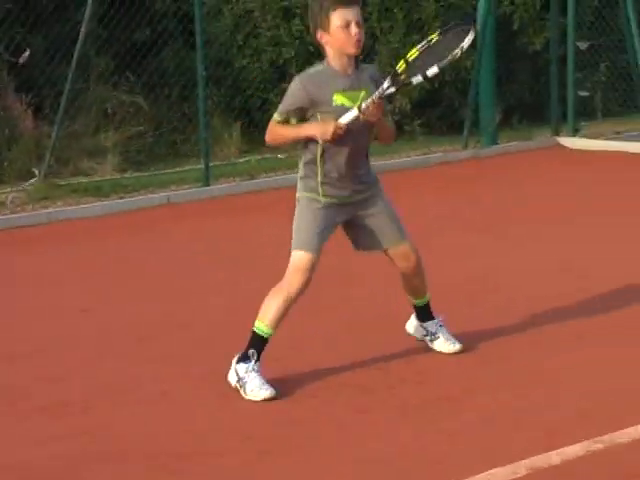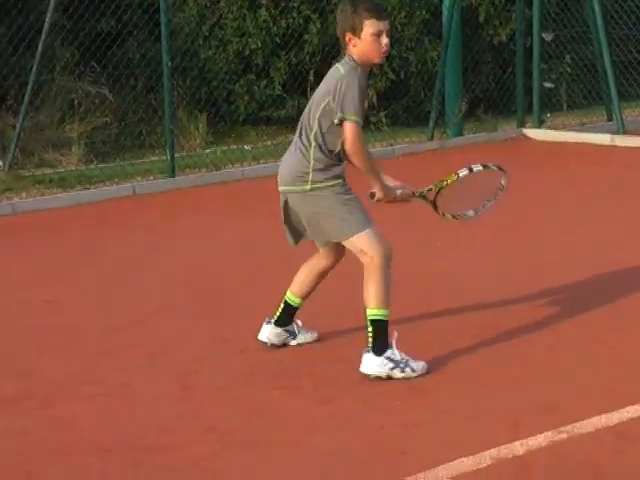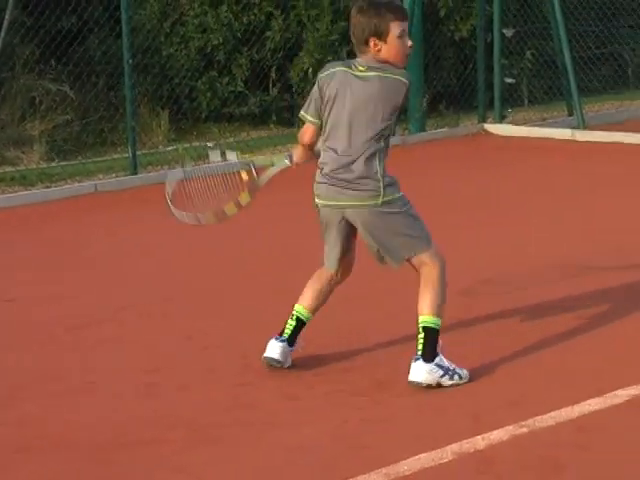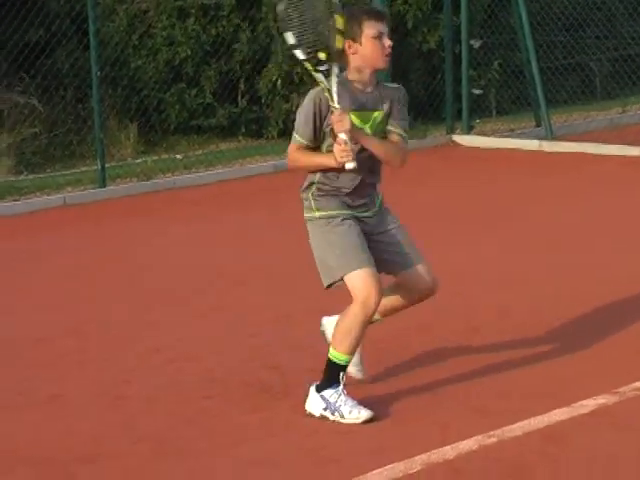
dt=0.7s
person 1, frame 1
left shoulder: (371, 77)
right shoulder: (307, 85)
left elbow: (388, 137)
right elbow: (272, 135)
left wrist: (378, 119)
right wrist: (313, 129)
left hip: (364, 190)
right hip: (319, 195)
left knee: (409, 260)
right knee: (298, 278)
left ankle: (424, 321)
right ankle: (246, 362)
person 1, frame 2
left shoulder: (346, 75)
right shoulder: (350, 78)
left elbow: (342, 145)
right elbow: (352, 145)
left wrist: (383, 181)
right wrist: (379, 184)
left hip: (298, 177)
right hip: (314, 181)
left knee: (330, 254)
right knee: (378, 254)
left ankle: (279, 325)
right ankle: (380, 353)
person 1, frame 3
left shoulder: (330, 76)
right shoulder: (398, 82)
left elbow: (306, 140)
left wrist: (304, 157)
left hip: (328, 193)
right hip: (373, 193)
left knee: (335, 271)
right knee: (432, 266)
left ankle: (282, 342)
right ankle: (427, 360)
person 1, frame 4
left shoulder: (392, 95)
right shoulder: (321, 98)
left elbow: (398, 158)
right elbow: (294, 156)
left wrist: (358, 136)
right wrist: (332, 158)
left hip: (370, 206)
right hip: (328, 210)
left knee: (422, 284)
right knee: (368, 296)
left ankle: (341, 327)
right ankle: (325, 391)
